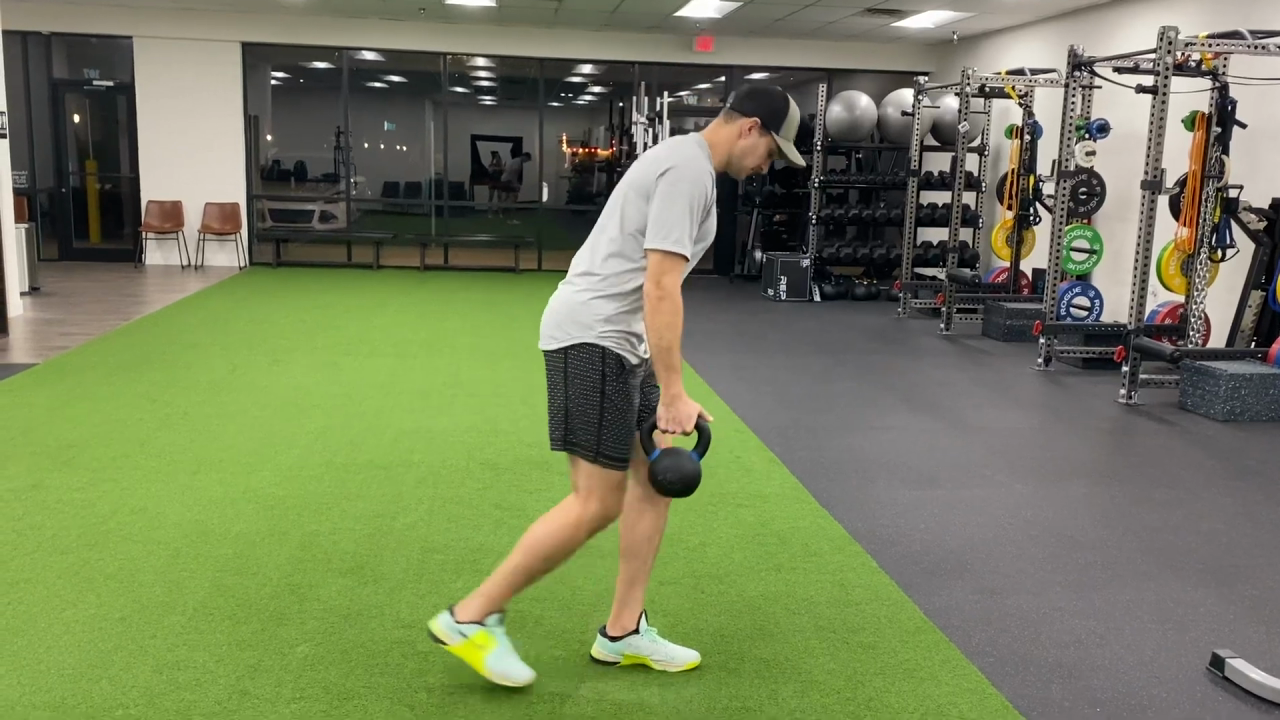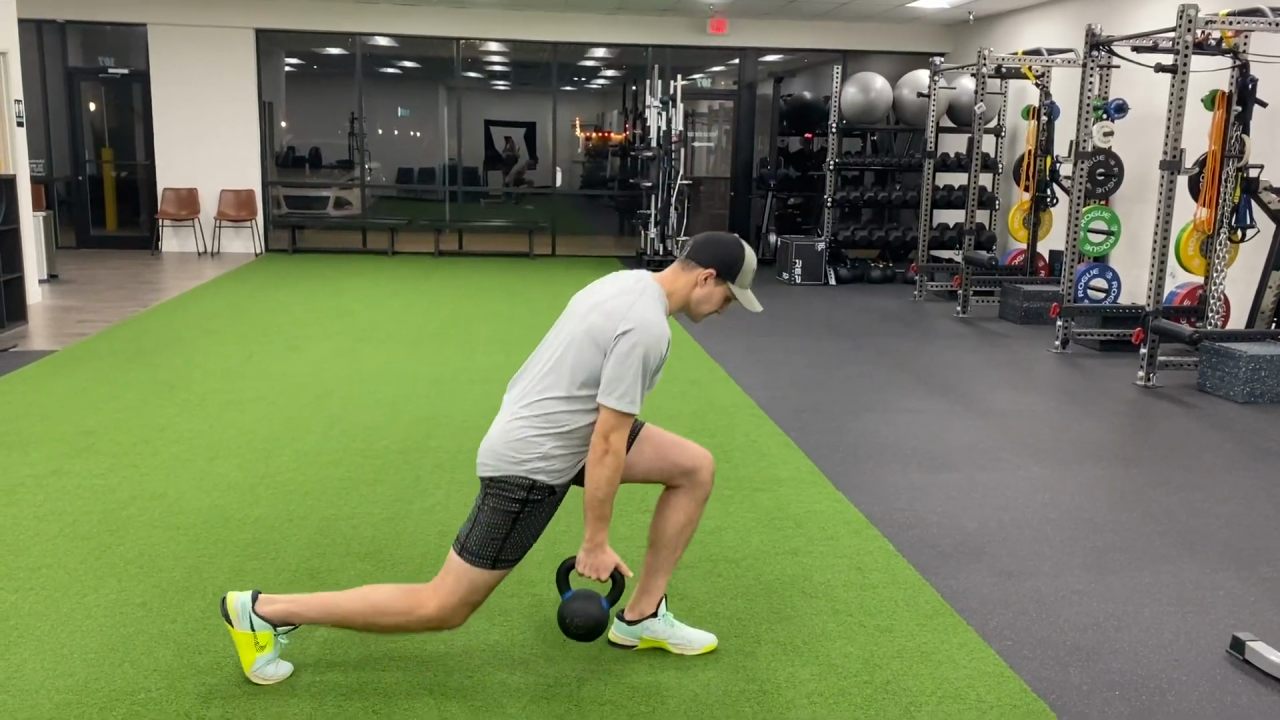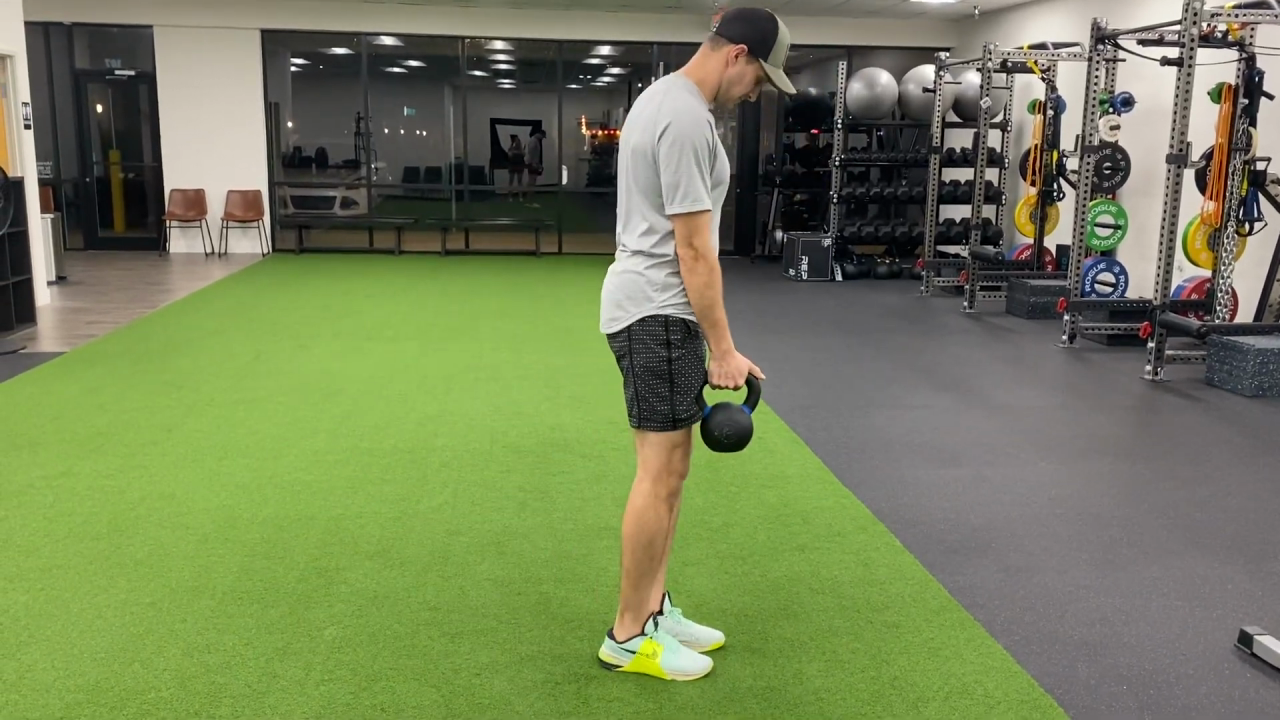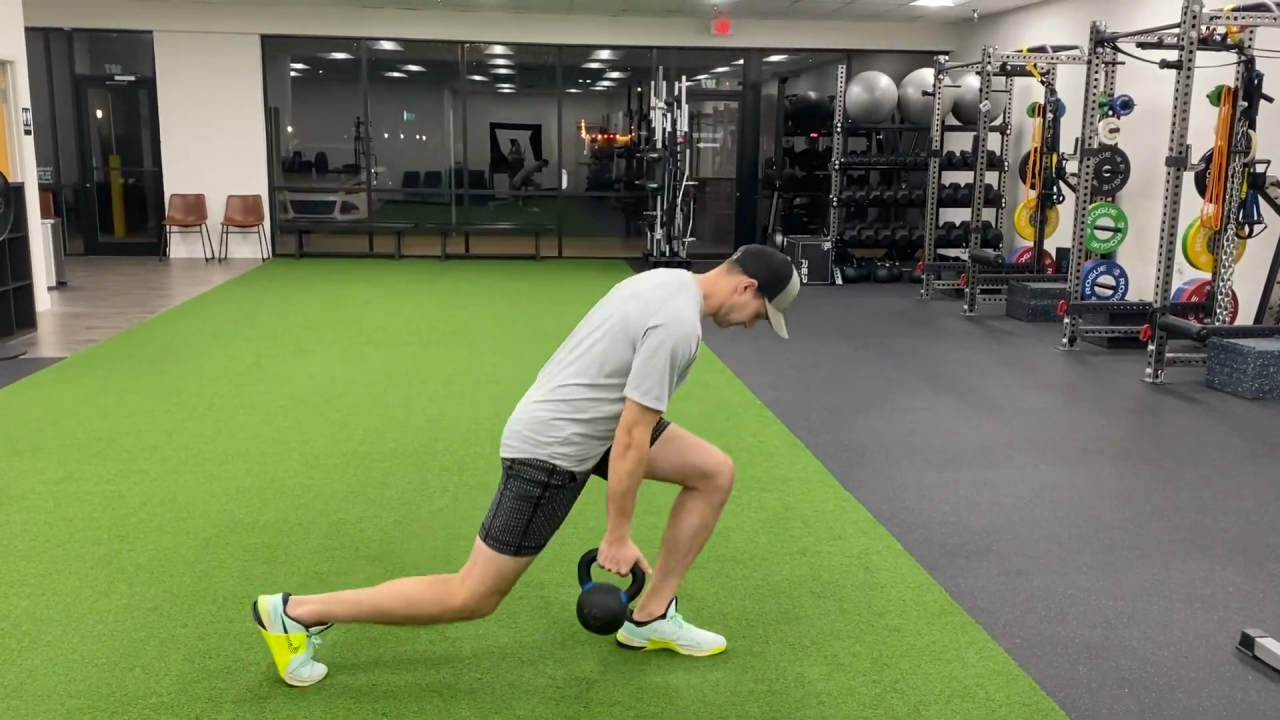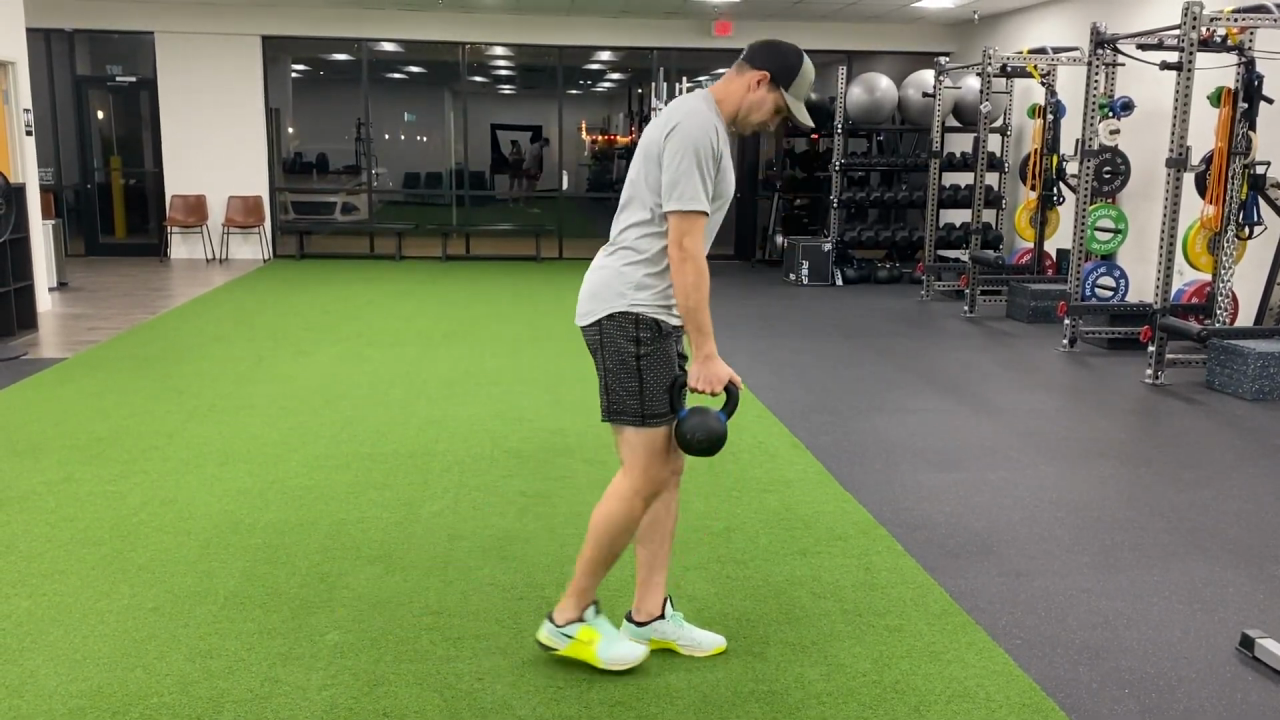
dt=1s
person 1, frame 1
left shoulder: (683, 158)
right shoulder: (691, 169)
right elbow: (661, 288)
left wrist: (666, 384)
right wrist: (673, 395)
left hip: (615, 338)
right hip: (595, 337)
left knee: (658, 477)
right knee: (598, 503)
left ankle: (623, 632)
right ankle: (471, 618)
person 1, frame 2
left shoulder: (626, 282)
right shoulder: (647, 329)
right elbow: (607, 445)
right wrist: (595, 543)
left hip: (542, 432)
right hip: (532, 461)
left knee: (695, 469)
right knee: (441, 608)
left ankle: (642, 616)
right ankle: (263, 613)
person 1, frame 3
left shoulder: (662, 98)
right shoulder: (686, 119)
right elbow: (694, 249)
right wrist: (724, 349)
left hip: (651, 306)
right hip: (659, 313)
left knee: (670, 469)
right knee: (661, 475)
left ankle: (651, 613)
right ankle: (628, 637)
person 1, frame 4
left shoulder: (668, 281)
right shoulder: (678, 325)
right elbow: (632, 439)
right wrist: (618, 538)
left hip: (579, 424)
right hip: (552, 447)
left knee: (715, 474)
right knee: (473, 597)
left ankle: (650, 617)
right ankle: (296, 614)
person 1, frame 5
left shoulder: (700, 122)
right shoulder: (697, 127)
right elbow: (685, 250)
left wrist: (698, 339)
right wrist: (706, 354)
left hip: (649, 308)
right hip: (630, 310)
left knee: (662, 469)
right knee: (646, 477)
left ankle: (648, 615)
right ankle: (568, 616)
